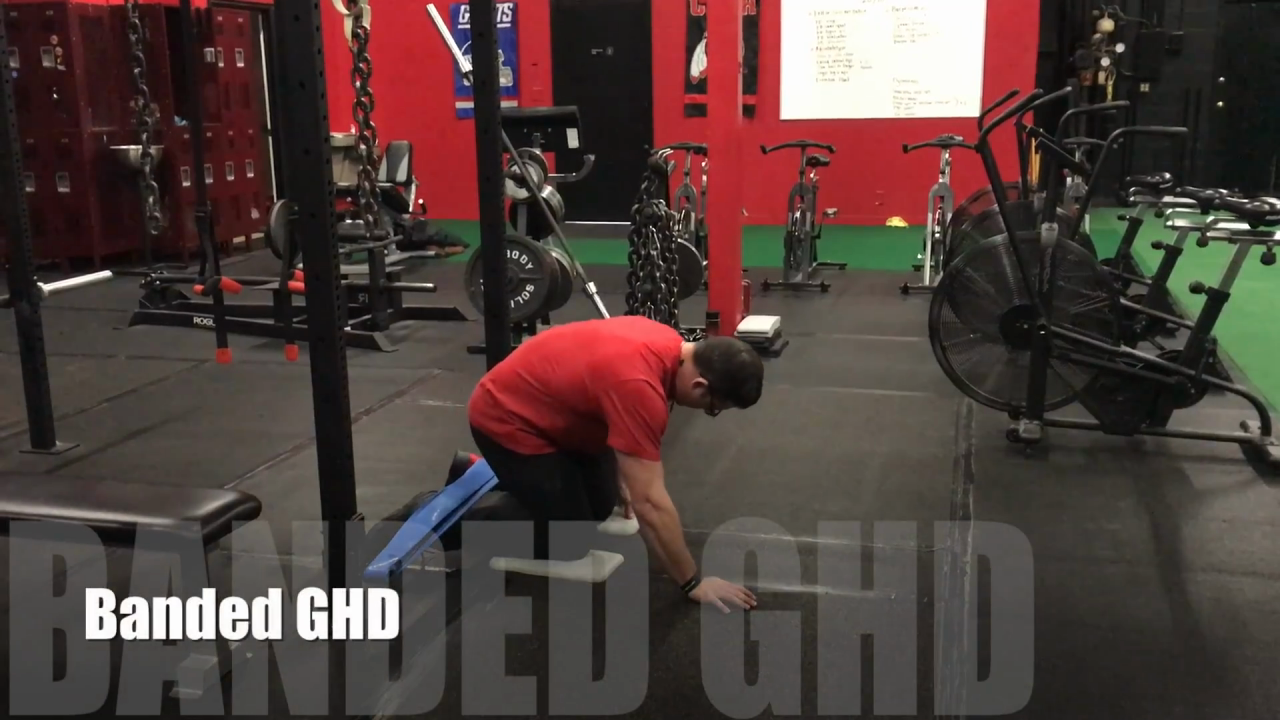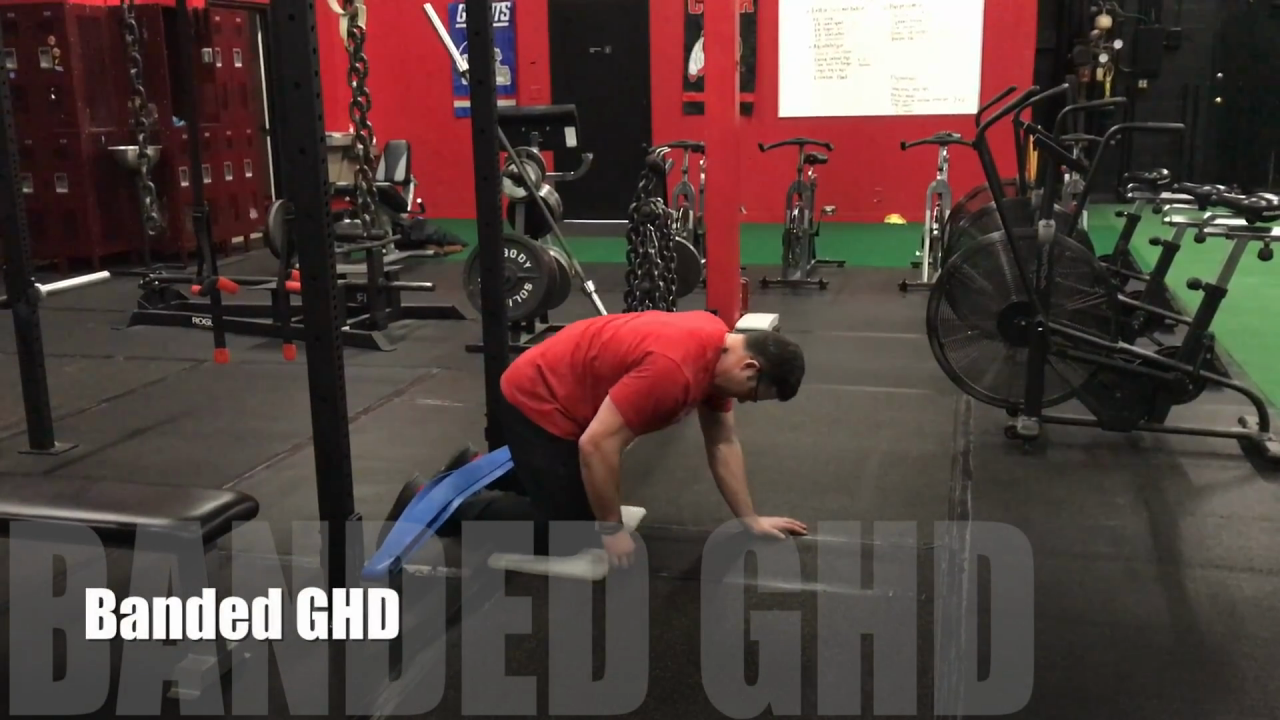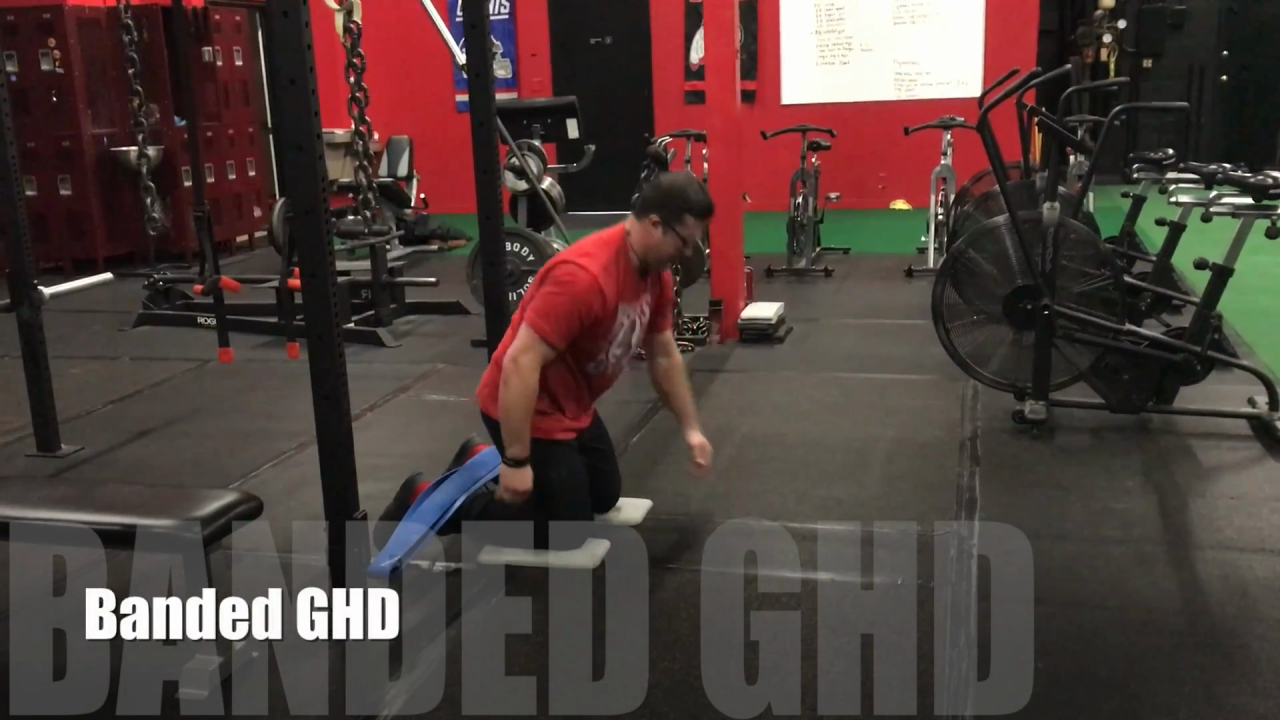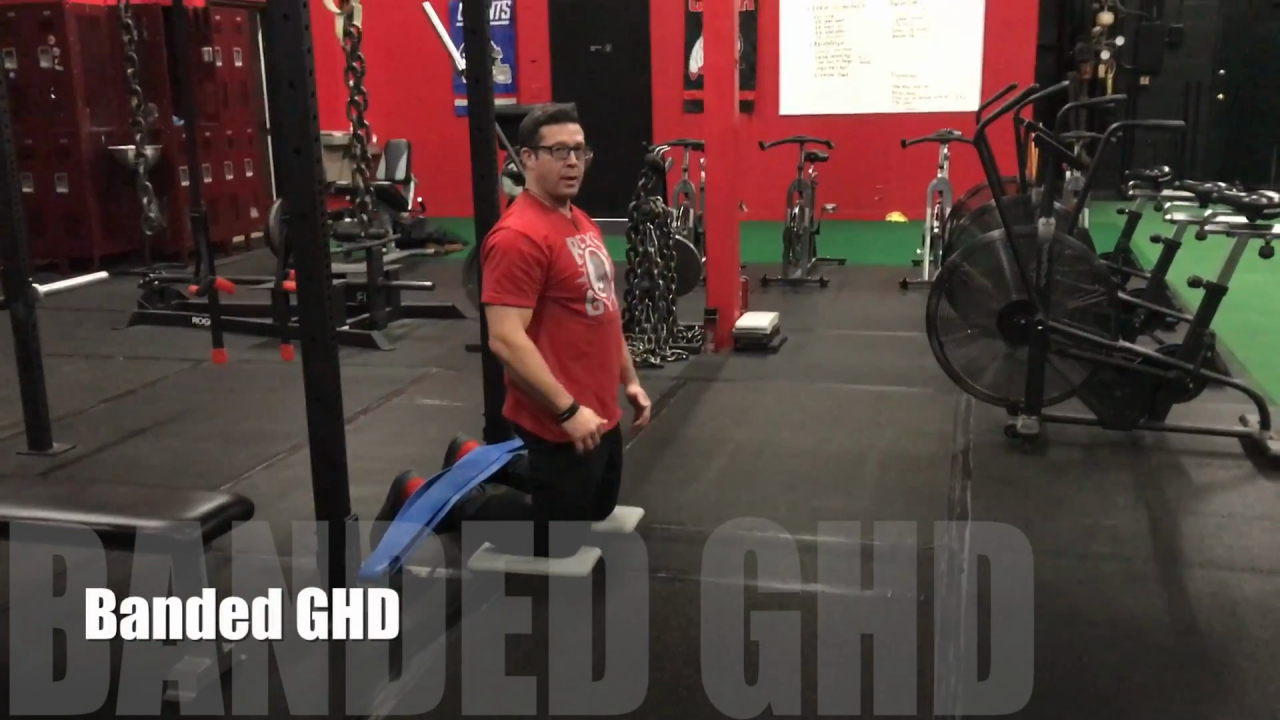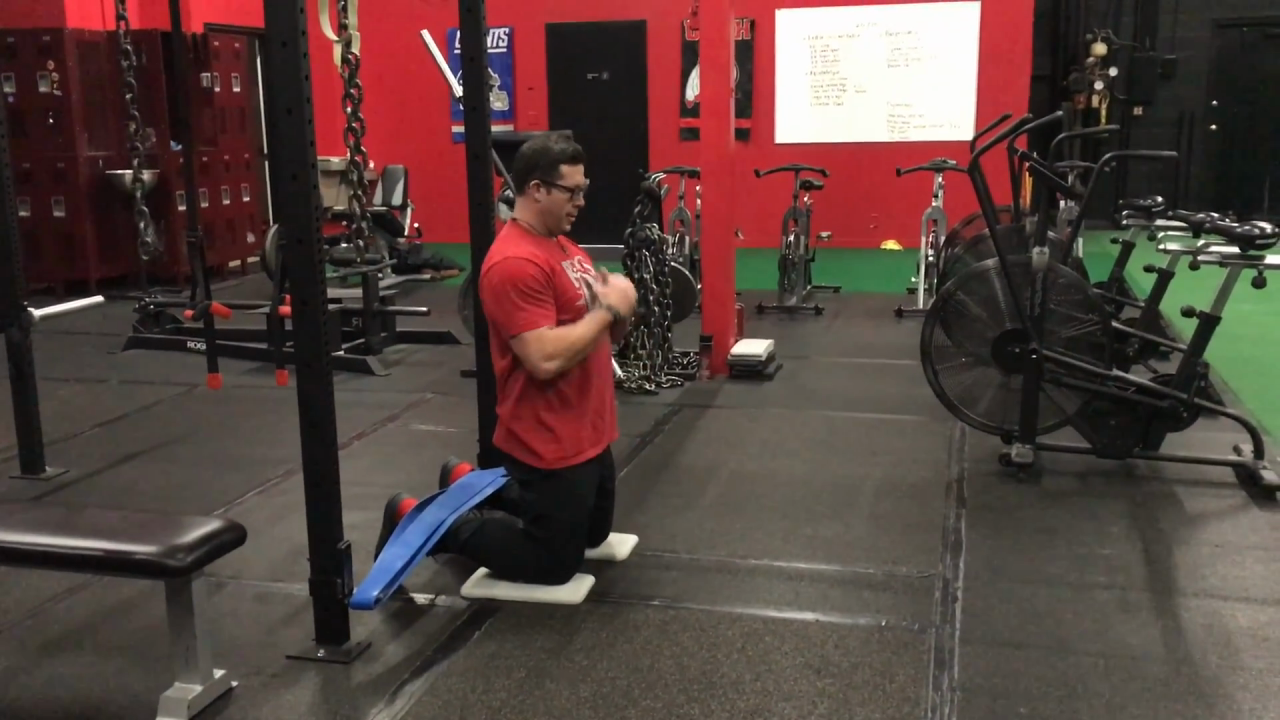
dt=1s
person 1, frame 1
left shoulder: (668, 346)
right shoulder: (639, 385)
right elbow: (650, 502)
left wrist: (621, 484)
right wrist: (693, 583)
left hip: (544, 408)
right hip: (506, 420)
left knee: (601, 507)
person 1, frame 2
left shoulder: (725, 348)
right shoulder: (676, 368)
left elbow: (722, 443)
right elbow: (596, 445)
left wrist: (750, 519)
right wrist: (610, 530)
left hip: (568, 390)
right hip: (536, 397)
left knee: (596, 499)
person 1, frame 3
left shoulder: (655, 271)
right shoulder: (584, 276)
left elbow: (664, 355)
right elbow: (520, 365)
left wrist: (690, 429)
right wrist: (516, 461)
left hip: (572, 408)
right hip: (534, 413)
left knee: (606, 498)
right ankle: (454, 505)
person 1, frame 4
left shoulder: (581, 222)
right shoulder: (517, 237)
right elbow: (506, 340)
left wrist: (629, 380)
right wrist: (569, 411)
left hip: (600, 409)
right hip: (560, 419)
left knee: (597, 508)
right knee: (558, 539)
person 1, frame 5
left shoulder: (564, 246)
right shoulder: (514, 264)
left elbow: (582, 320)
right elbow: (545, 358)
left wrist: (615, 303)
right wrist: (608, 311)
left hip: (588, 435)
right hip: (548, 445)
left knee: (593, 535)
right knee: (553, 565)
